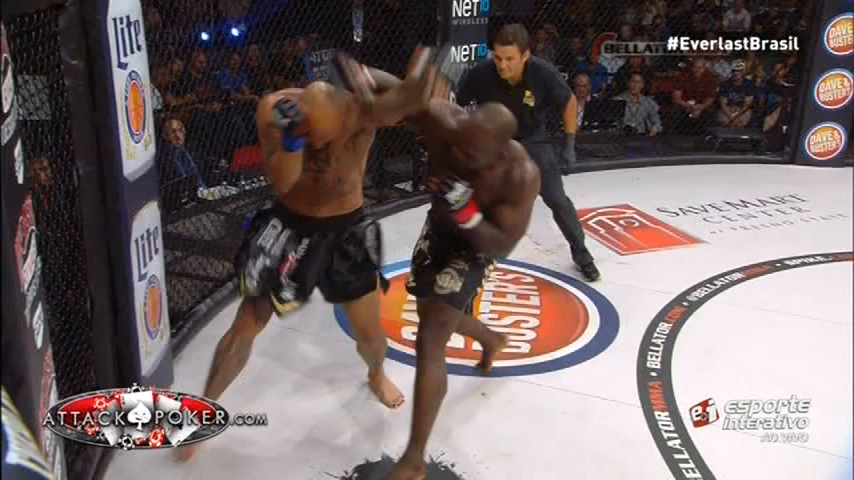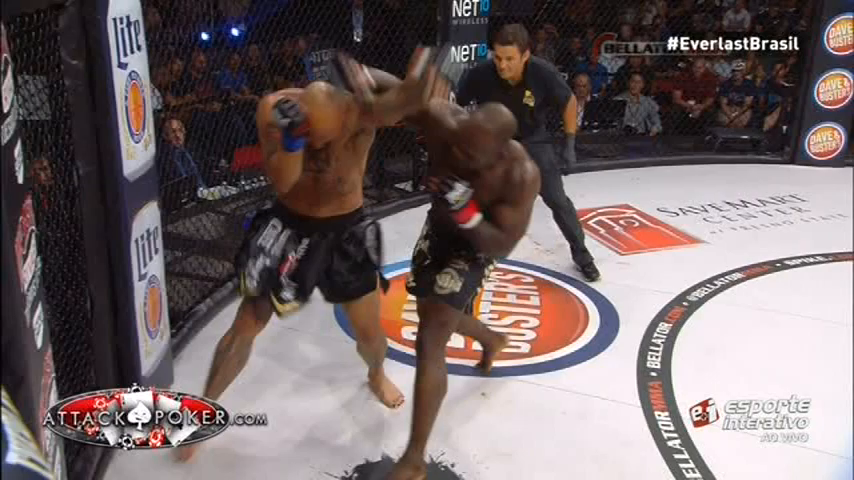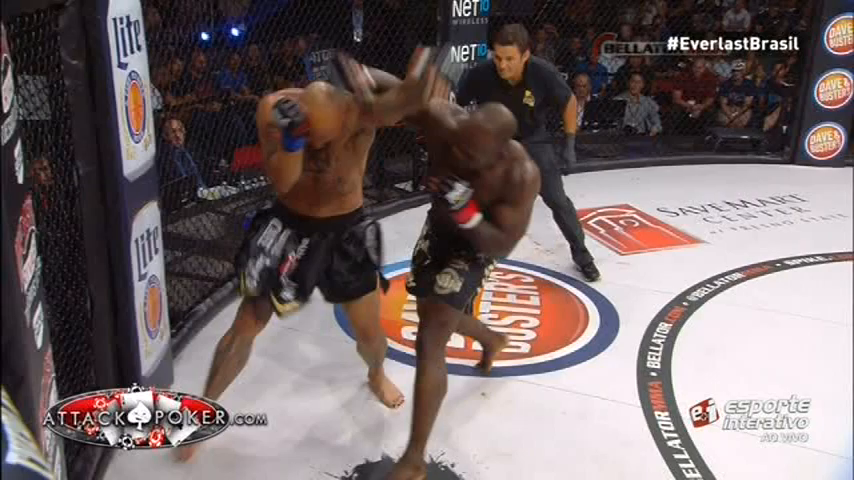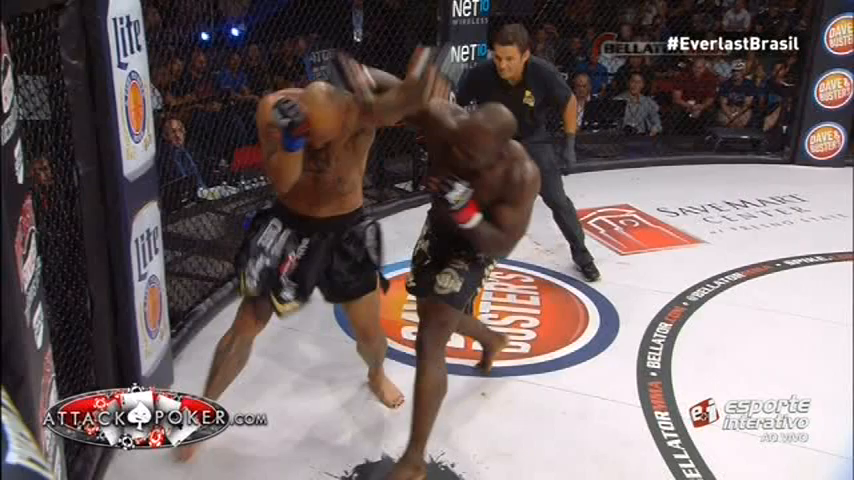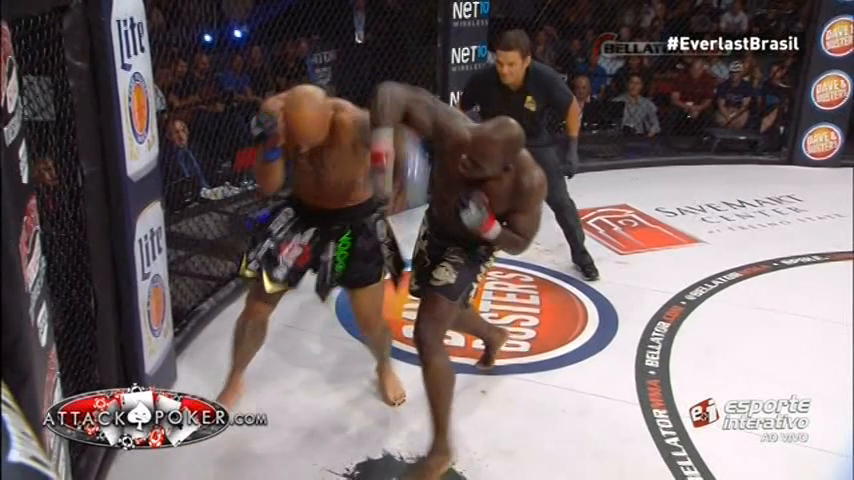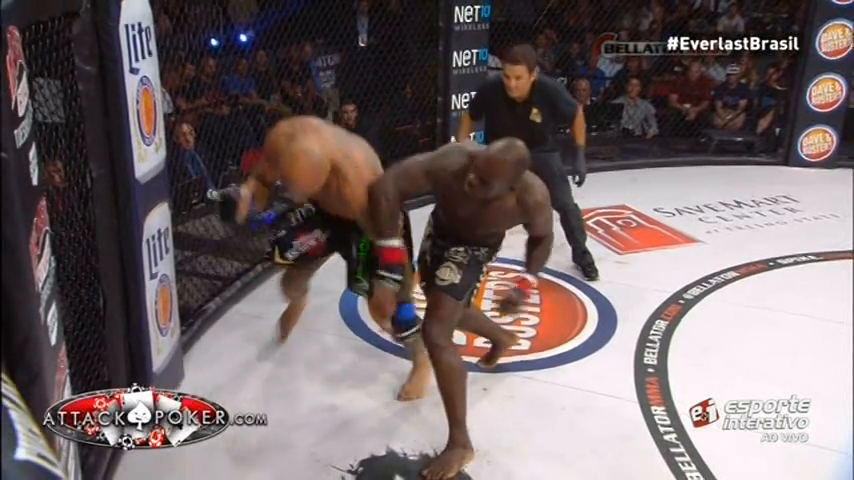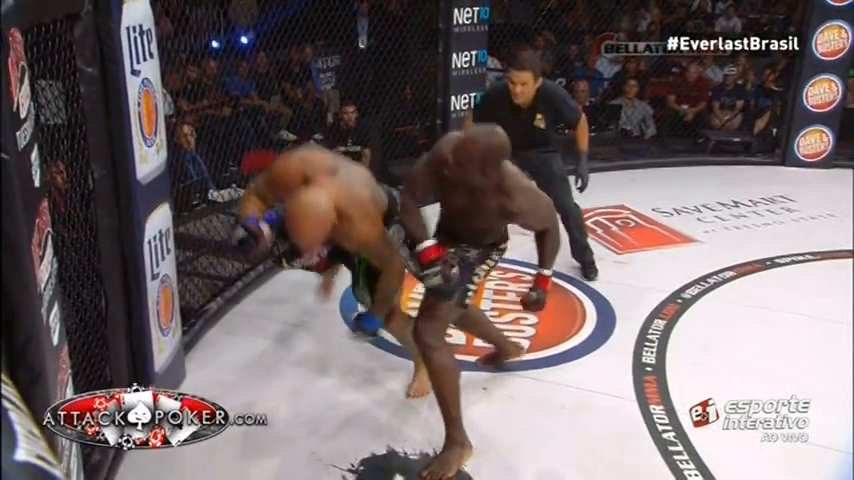
dt=0.4s
person 1, frame 1
left shoulder: (521, 175)
right shoulder: (445, 122)
left elbow: (502, 246)
left wrist: (467, 214)
left hip: (475, 244)
right hip: (438, 226)
left knee: (429, 343)
right knee: (433, 312)
right ankle: (491, 340)
person 1, frame 2
left shoulder: (521, 176)
right shoulder: (444, 121)
left elbow: (502, 247)
left wrist: (467, 213)
left hip: (475, 245)
right hip: (437, 227)
left knee: (429, 343)
right knee: (433, 313)
right ankle: (492, 340)
person 1, frame 3
left shoulder: (521, 175)
right shoulder: (445, 121)
left elbow: (502, 247)
left wrist: (467, 213)
left hip: (475, 245)
right hip: (437, 227)
left knee: (429, 343)
right knee: (433, 312)
right ankle: (491, 339)
person 1, frame 4
left shoulder: (521, 176)
right shoulder: (446, 122)
left elbow: (501, 246)
left wrist: (465, 213)
left hip: (475, 245)
right hip: (438, 227)
left knee: (429, 343)
right knee: (433, 312)
right ankle: (492, 340)
person 1, frame 5
left shoulder: (528, 180)
right shoulder: (454, 130)
left elbow: (520, 240)
right elbow: (393, 93)
left wrist: (487, 225)
right wrist: (381, 151)
left hip: (470, 243)
right hip: (433, 227)
left knee: (428, 333)
right knee: (443, 310)
left ankle: (441, 445)
right ankle: (493, 335)
person 1, frame 6
left shoulder: (531, 197)
right shoulder: (452, 161)
left elbow: (542, 236)
right elbow: (385, 188)
left wrist: (525, 283)
left hip: (474, 246)
right hip: (439, 228)
left knee: (435, 333)
right knee: (446, 309)
left ankle: (460, 443)
right ankle: (502, 337)
person 1, frame 7
left shoulder: (516, 197)
right shoulder: (450, 150)
left elbow: (549, 225)
right elbow: (409, 197)
left wrist: (542, 279)
right wrist: (429, 252)
left hip: (478, 247)
right hip: (446, 233)
left knee: (427, 332)
right knee: (450, 307)
left ankle: (457, 443)
right ankle: (506, 348)
person 2, frame 1
left shoulder: (360, 110)
right shoulder: (274, 107)
left elbow: (404, 101)
right elbow: (281, 181)
right wrist: (293, 136)
left hip: (347, 229)
right hip: (290, 225)
left knee: (369, 332)
right knee: (245, 327)
left ankle: (377, 376)
person 2, frame 2
left shoulder: (359, 109)
right shoulder: (274, 108)
left elbow: (400, 103)
right elbow: (281, 182)
left wrist: (418, 87)
right wrist: (293, 138)
left hip: (347, 229)
right hip: (289, 226)
left knee: (369, 332)
right knee: (245, 327)
left ankle: (377, 376)
person 2, frame 3
left shoulder: (359, 110)
right shoulder: (275, 107)
left elbow: (403, 101)
right elbow: (281, 181)
left wrist: (418, 85)
right wrist: (293, 136)
left hip: (346, 229)
right hip: (289, 225)
left knee: (369, 332)
right knee: (245, 327)
left ankle: (377, 375)
person 2, frame 4
left shoulder: (360, 111)
right shoulder: (274, 108)
left elbow: (407, 99)
right elbow: (282, 182)
right wrist: (293, 136)
left hip: (347, 229)
right hip: (289, 225)
left knee: (370, 333)
right knee: (245, 327)
left ankle: (377, 375)
person 2, frame 5
left shoulder: (349, 122)
right shoulder: (274, 111)
right elbow: (268, 185)
right wrist: (271, 147)
left hip: (356, 218)
right hip: (303, 212)
left knee: (370, 320)
right knee: (258, 303)
left ankle: (385, 367)
right ankle: (235, 378)
person 2, frame 6
left shoulder: (354, 184)
right shoulder: (281, 138)
left elbow: (391, 246)
right elbow: (261, 181)
left wrist: (403, 304)
right wrist: (245, 198)
left hip: (368, 218)
right hip: (324, 208)
left knee: (382, 306)
right knee: (293, 280)
left ankle: (421, 362)
right ankle: (296, 307)
person 2, frame 7
left shoulder: (357, 225)
right shoulder: (290, 171)
left elbow: (393, 267)
right elbow: (257, 196)
left wrist: (374, 315)
right wrist: (252, 225)
left hip: (380, 221)
left knee: (383, 314)
left ankle: (423, 363)
right ankle: (329, 271)
person 3, frame 1
left shoulder: (543, 73)
right shoulder: (480, 74)
left elbow: (569, 102)
right elbow: (454, 105)
left wrist: (570, 143)
left hip: (532, 139)
left knee: (557, 199)
left ankle: (581, 253)
person 3, frame 2
left shoulder: (543, 73)
right shoulder: (480, 74)
left elbow: (569, 102)
left wrist: (570, 143)
left hip: (532, 139)
left knee: (557, 199)
left ankle: (581, 253)
person 3, frame 3
left shoulder: (543, 73)
right shoulder: (480, 74)
left elbow: (569, 102)
right elbow: (454, 105)
left wrist: (570, 144)
left hip: (532, 139)
left knee: (557, 199)
left ankle: (581, 254)
person 3, frame 4
left shoulder: (543, 73)
right shoulder: (480, 74)
left elbow: (569, 102)
right elbow: (455, 105)
left wrist: (570, 144)
left hip: (532, 139)
left knee: (557, 199)
left ankle: (581, 253)
person 3, frame 5
left shoulder: (545, 78)
right shoulder: (483, 79)
left elbow: (572, 106)
right elbow: (462, 109)
left wrist: (572, 148)
left hip: (535, 142)
left knee: (561, 201)
left ankle: (581, 254)
person 3, frame 6
left shoulder: (550, 90)
right shoulder: (490, 90)
left elbow: (577, 115)
right elbow: (469, 117)
left wrist: (580, 157)
left hip: (540, 150)
left knee: (566, 205)
left ankle: (582, 256)
person 3, frame 7
left shoulder: (553, 95)
right shoulder: (494, 95)
left elbow: (580, 121)
right elbow: (473, 122)
left wrist: (582, 161)
left hip: (542, 152)
left knee: (566, 205)
left ankle: (584, 257)
